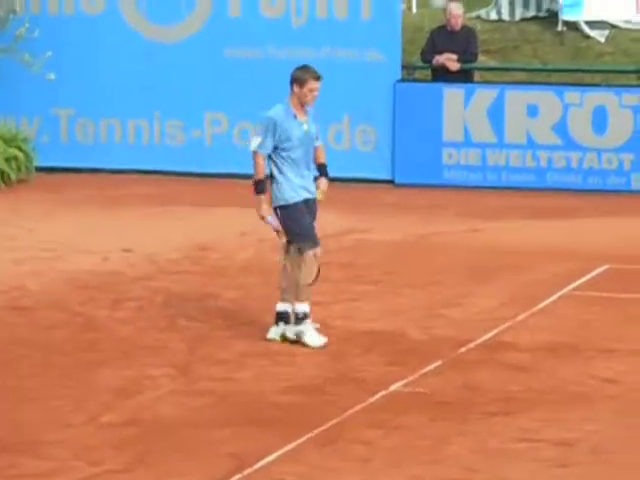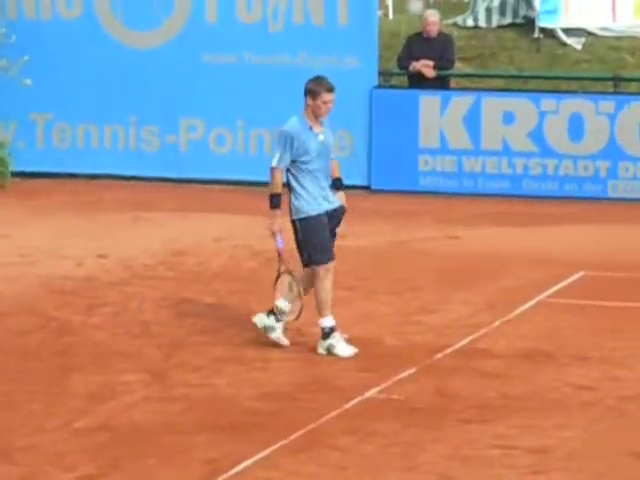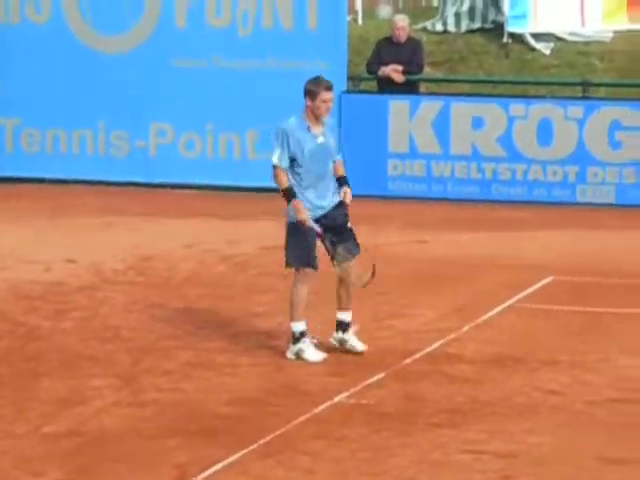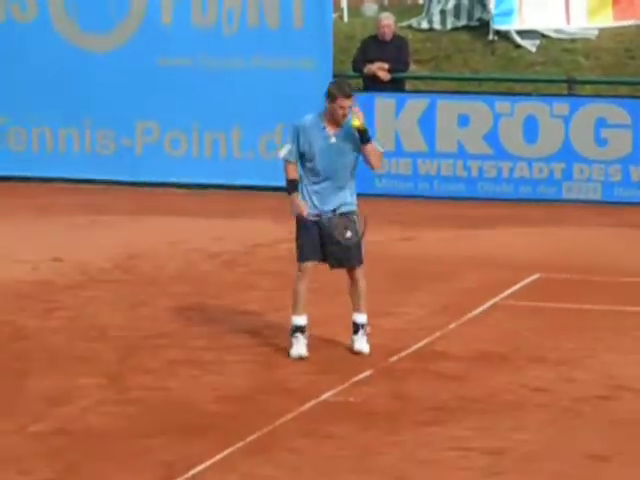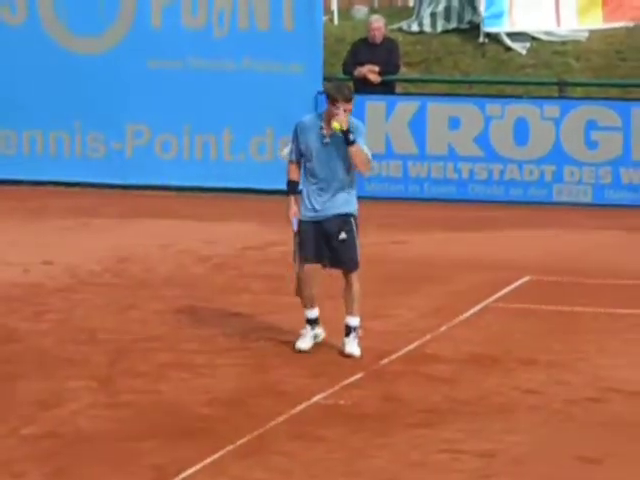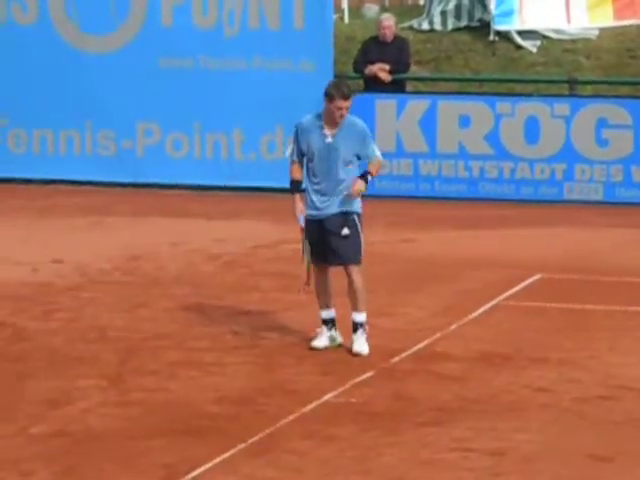
dt=0.3s
person 1, frame 1
left shoulder: (309, 116)
right shoulder: (275, 118)
right elbow: (259, 157)
left wrist: (322, 175)
right wrist: (261, 199)
left hip: (308, 196)
right hip: (288, 200)
left knee: (295, 258)
right knee: (311, 255)
left ankle: (282, 322)
right ankle: (301, 320)
person 1, frame 2
left shoulder: (325, 127)
right shoulder: (290, 131)
right elbow: (277, 172)
left wrist: (339, 191)
right wrist: (276, 213)
left hip: (329, 207)
right hip: (308, 211)
left knee: (315, 270)
right knee: (322, 269)
left ankle: (273, 317)
right ankle: (328, 335)
person 1, frame 3
left shoulder: (329, 127)
right shoulder: (289, 130)
right elbow: (279, 170)
left wrist: (344, 185)
right wrist: (295, 203)
left hip: (332, 207)
right hip: (304, 214)
left knee: (347, 265)
right knee: (303, 273)
left ankle: (344, 330)
right ankle: (298, 340)
person 1, frame 4
left shoulder: (356, 127)
right shoulder: (304, 127)
left elbow: (376, 164)
right elbow: (291, 163)
left wrist: (363, 132)
right wrist: (295, 196)
left hip: (344, 208)
right hip: (310, 210)
left knee: (355, 270)
right knee: (305, 268)
left ankle: (360, 331)
right ankle: (298, 334)
person 1, frame 5
left shoulder: (354, 128)
right shoulder: (304, 126)
left elbow: (363, 167)
right elbow: (294, 163)
left wrist: (346, 133)
right wrist: (292, 199)
left hip: (342, 210)
right hip: (309, 212)
left knee: (350, 272)
right knee: (305, 271)
left ankle: (352, 333)
right ankle: (312, 326)
person 1, frame 6
left shoulder: (358, 129)
right shoulder: (304, 127)
left elbow: (376, 161)
right elbow: (296, 163)
left wrist: (363, 179)
right wrist: (297, 196)
left hip: (345, 210)
right hip: (315, 211)
left knee: (352, 268)
right knee: (319, 268)
left ankle: (360, 329)
right ankle: (329, 328)
